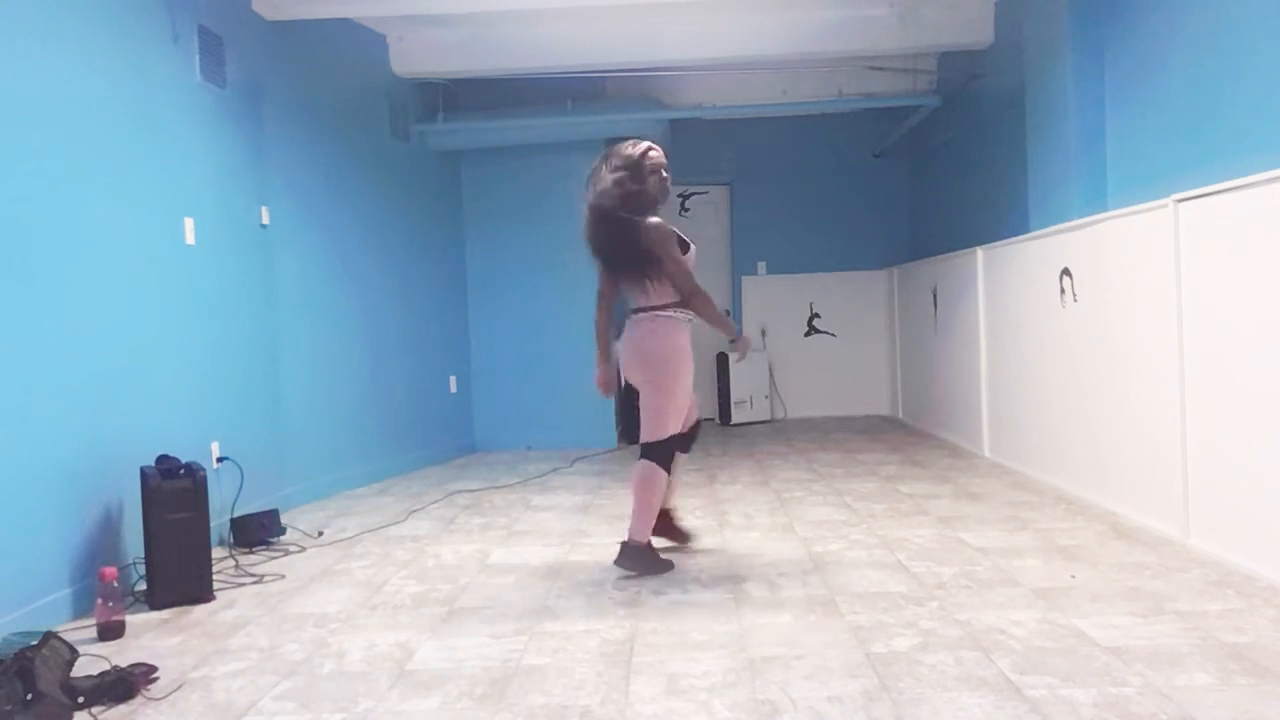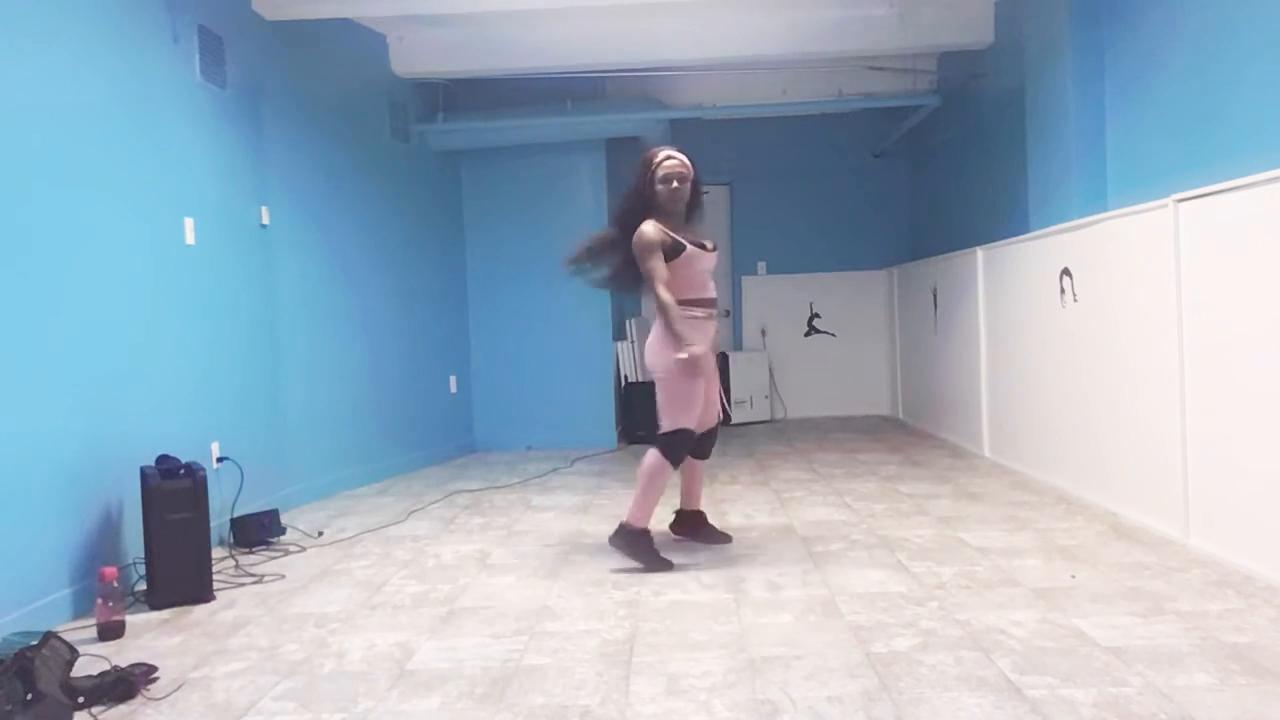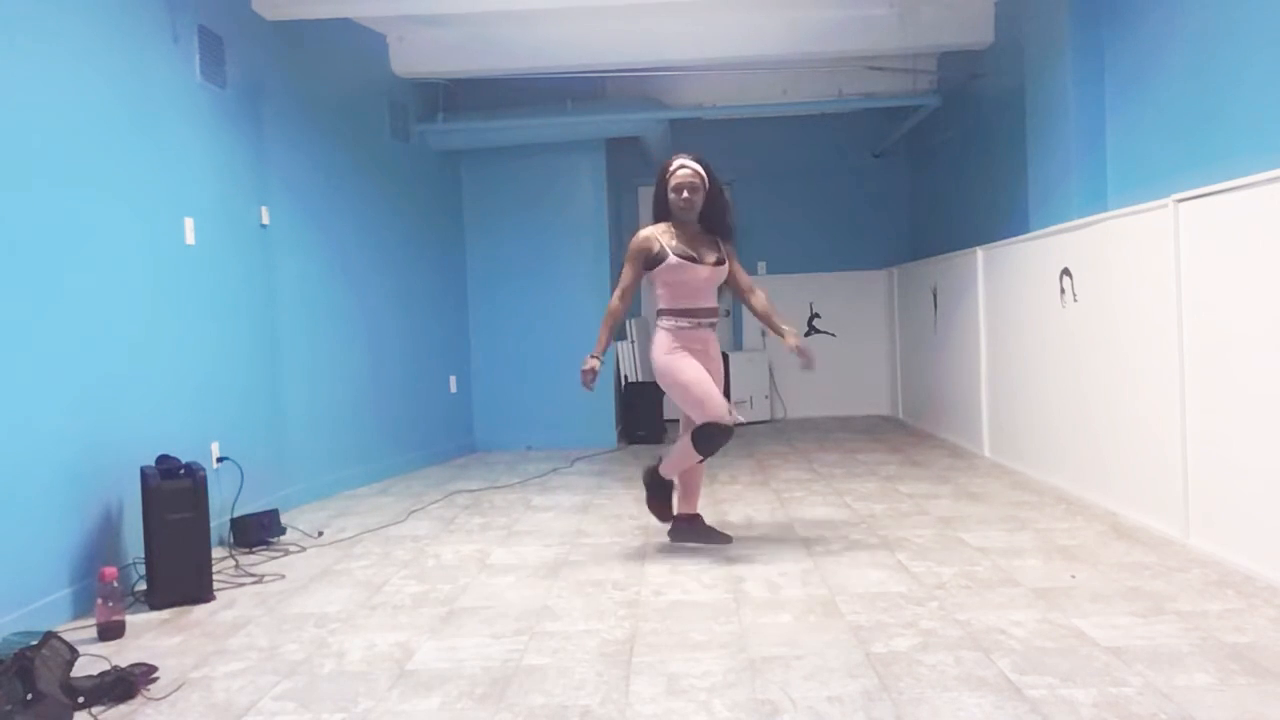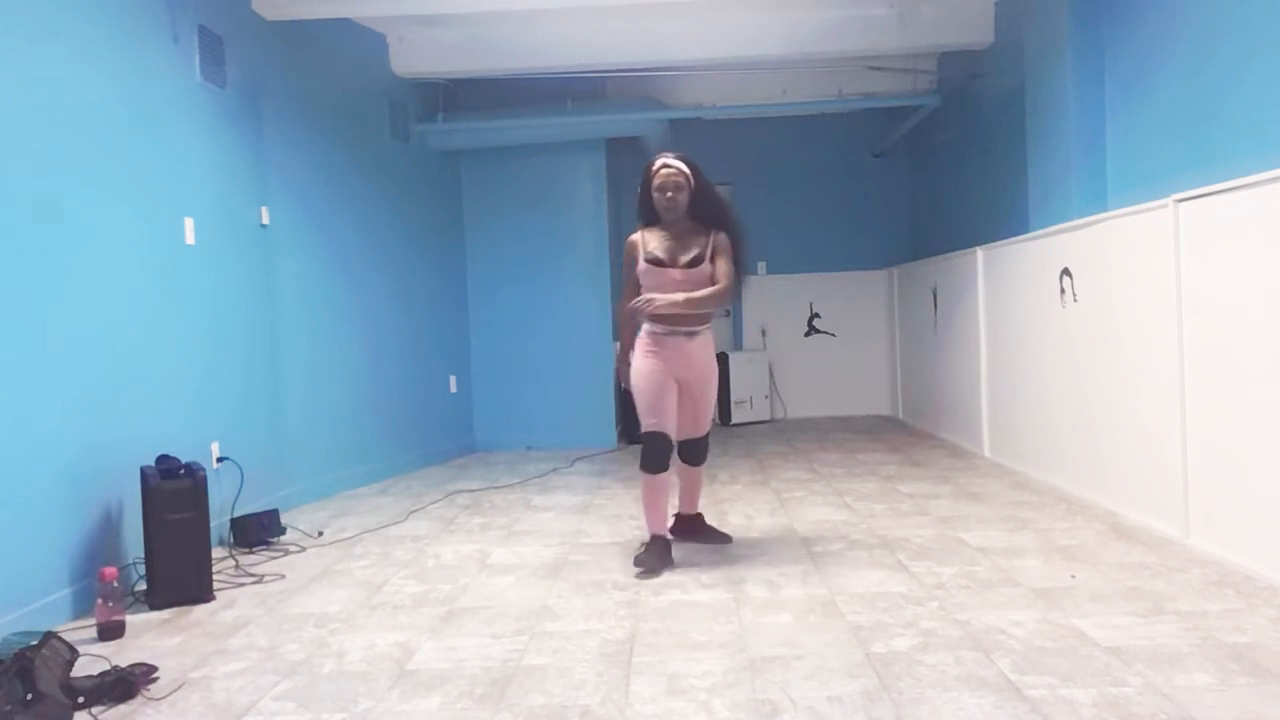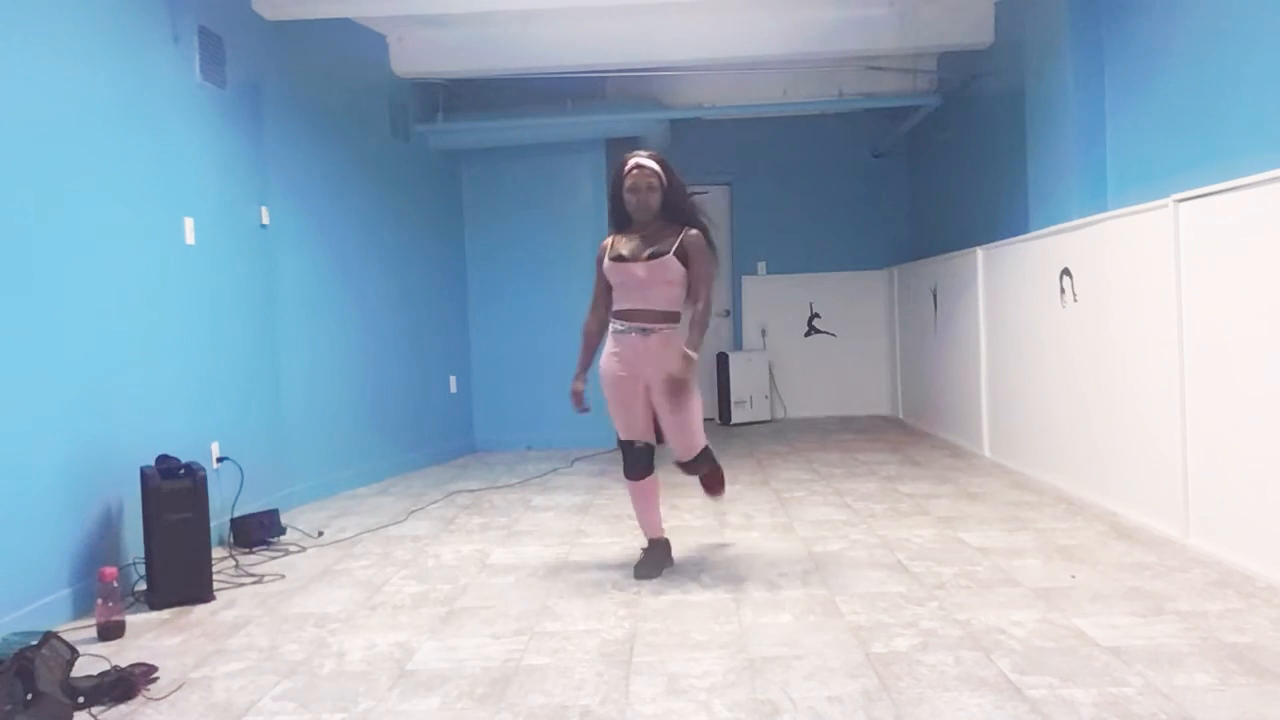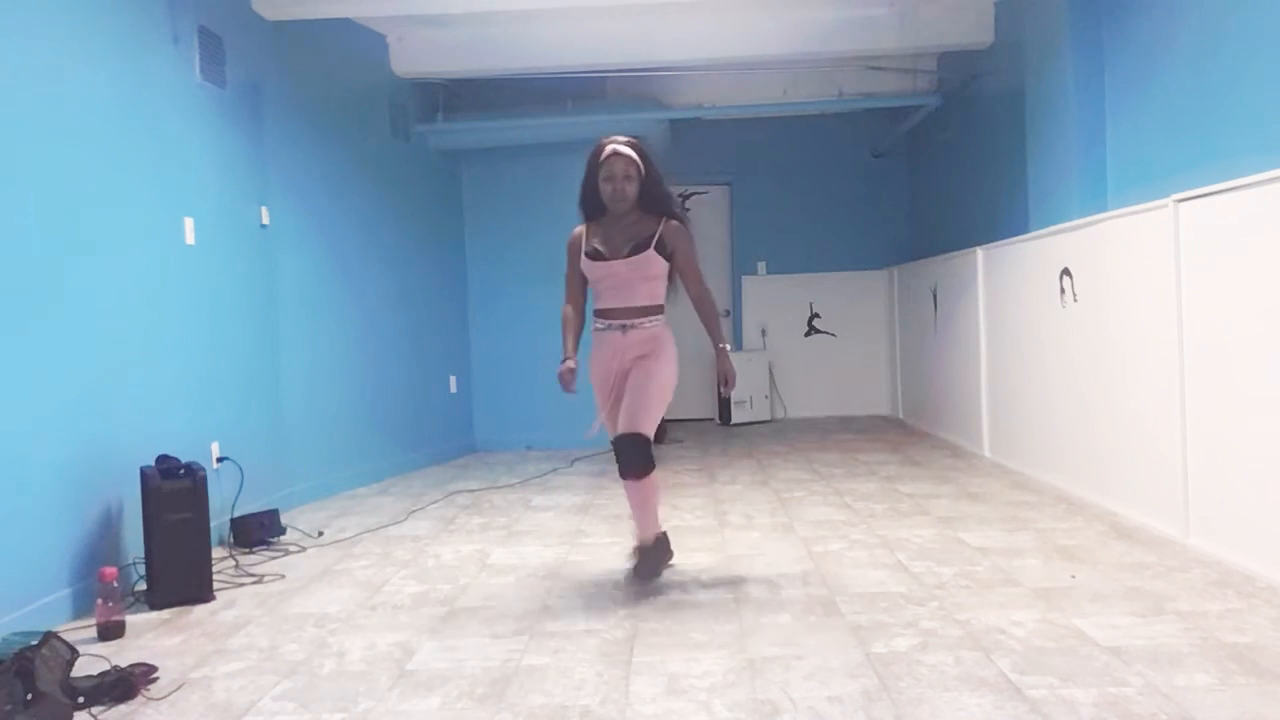
dt=0.3s
person 1, frame 1
left shoulder: (614, 229)
right shoulder: (653, 228)
left elbow: (605, 302)
right elbow: (689, 291)
left wrist: (605, 360)
right wrist: (733, 333)
left hip: (635, 342)
right hip: (663, 340)
left knee: (685, 425)
right knee: (659, 441)
left ankle: (659, 512)
right ankle: (636, 545)
person 1, frame 2
left shoulder: (688, 232)
right shoulder: (649, 233)
right elbow: (663, 293)
right wrist: (684, 345)
left hip: (695, 341)
right hip: (676, 342)
left knee: (705, 429)
right knee: (677, 434)
left ankle: (690, 516)
right ankle: (634, 529)
person 1, frame 3
left shoulder: (719, 243)
right shoulder: (649, 240)
left elbow: (749, 292)
right elbow: (621, 297)
left wrist: (786, 332)
right wrist: (597, 353)
left hip: (708, 346)
right hip: (672, 345)
left knee: (699, 432)
right knee: (719, 423)
left ankle: (686, 518)
right ankle: (661, 475)
person 1, frame 4
left shoulder: (716, 239)
right shoulder: (637, 242)
left elbow: (723, 290)
right elbow: (629, 304)
left wrist: (671, 301)
right wrist: (621, 358)
left hip: (698, 349)
right hip: (652, 352)
left knee: (694, 439)
right knee: (656, 442)
left ankle: (689, 519)
right ankle: (657, 539)
person 1, frame 5
left shoulder: (689, 239)
right shoulder: (610, 246)
left elbow: (702, 303)
right elbow: (596, 313)
left wrist: (688, 357)
right wrist: (581, 373)
left hip: (669, 353)
right hip: (619, 354)
left knee: (687, 450)
right knee: (635, 450)
left ankle: (705, 461)
right ankle: (656, 543)
person 1, frame 6
left shoulder: (668, 230)
right shoulder: (581, 238)
left elbow: (698, 293)
right elbow: (573, 302)
left wrist: (722, 351)
right wrist: (568, 355)
left hip: (651, 346)
right hip: (603, 351)
left knee: (634, 443)
right knee: (624, 449)
left ankle: (650, 542)
right ankle: (653, 539)
